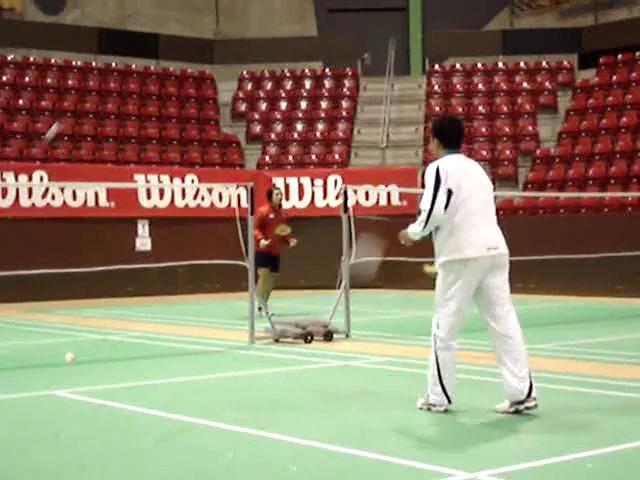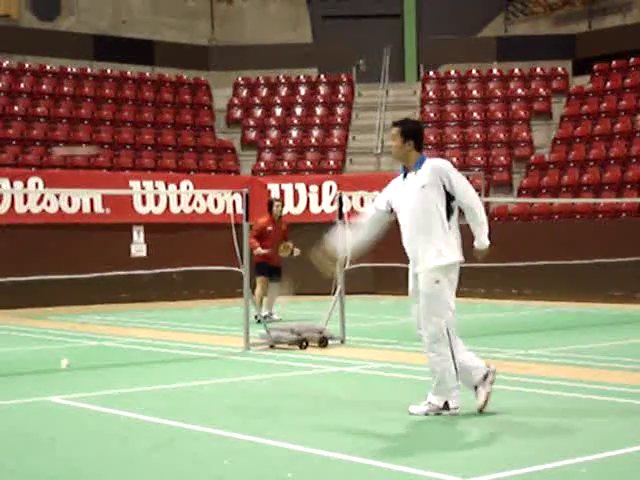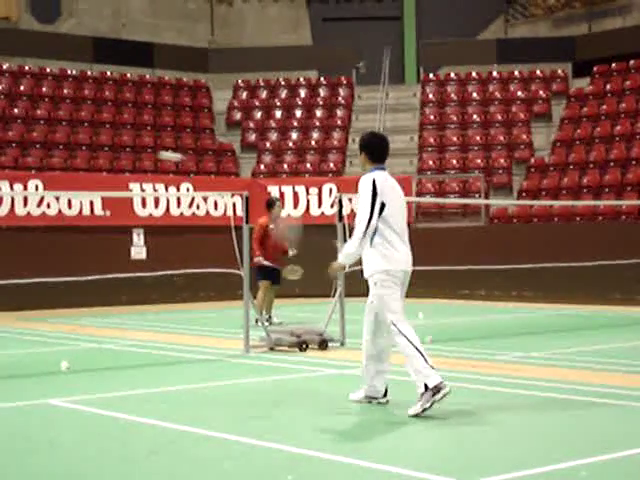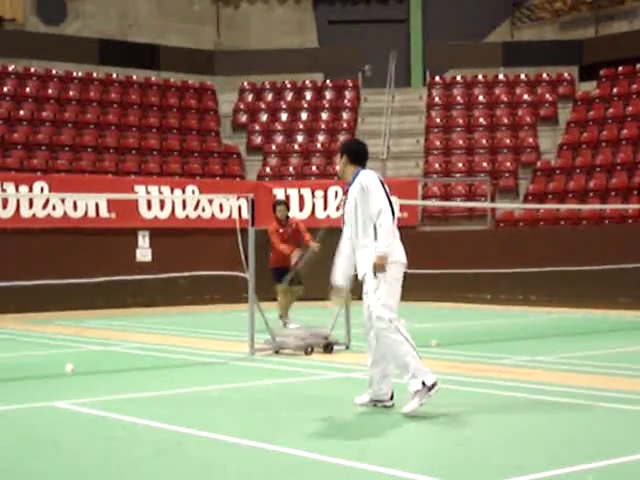
dt=0.7s
person 1, frame 1
left shoulder: (438, 168)
right shoulder: (476, 168)
left elbow: (432, 213)
left wrist: (411, 232)
right wrist: (441, 249)
left hip: (461, 256)
right hip: (495, 251)
left knee: (444, 328)
right knee: (504, 323)
left ankle: (438, 396)
right ankle: (522, 392)
person 1, frame 2
left shoulder: (438, 168)
right shoulder: (397, 186)
left elbow: (472, 203)
right elbow: (370, 221)
left wrist: (481, 241)
right wrist: (337, 246)
left hip: (440, 262)
right hip: (420, 265)
left knee: (435, 329)
right knee: (434, 329)
left ankle: (446, 398)
right ankle: (477, 373)
person 1, frame 3
left shoulder: (369, 181)
right shoulder: (390, 184)
left elbow: (366, 227)
left wrist: (343, 259)
right wrist: (351, 253)
left hip: (386, 267)
right hip: (388, 266)
left knee: (396, 324)
right knee: (374, 327)
left ankle: (430, 384)
right ankle: (374, 388)
person 1, frame 4
left shoulder: (367, 180)
right shoulder: (353, 196)
left elbow: (386, 214)
right elbow: (349, 242)
left wrist: (381, 253)
right wrist: (340, 282)
left hip: (386, 263)
right hip: (370, 269)
left knee: (384, 321)
right knee: (374, 328)
left ankle: (422, 381)
right ankle: (381, 392)
person 2, frame 1
left shoulder: (281, 213)
right shoulder: (263, 211)
right elbow: (254, 228)
left wrist: (289, 240)
right wrist: (260, 239)
left hip: (275, 251)
right hip: (263, 250)
left knee: (273, 277)
right knee: (263, 276)
left ankle: (264, 302)
right ankle: (261, 305)
person 2, frame 2
left shoulder: (283, 224)
right shoulder: (262, 222)
left elbow: (285, 240)
right elbow: (252, 237)
left wrist: (293, 249)
right wrist: (256, 248)
left hip: (276, 261)
right hip: (262, 260)
left knee: (275, 286)
right knee: (261, 283)
left ankle: (268, 312)
right ankle: (259, 313)
person 2, frame 3
left shoulder: (279, 223)
right shoulder: (263, 222)
left elbow: (282, 241)
right elbow: (256, 240)
left wrist: (288, 250)
right wrist: (258, 255)
left hip: (275, 263)
right hip: (263, 262)
left knee: (272, 288)
right knee: (264, 287)
left ankle: (268, 316)
right ankle: (259, 317)
person 2, frame 4
left shoulder: (295, 223)
right shoulder: (274, 228)
left elbow: (304, 233)
right elbow: (278, 245)
left wrist: (311, 243)
right wrist: (291, 251)
left hip: (294, 264)
right hip: (279, 264)
left knee: (297, 290)
right knee: (282, 291)
left ankle: (283, 314)
right ankle: (286, 320)
